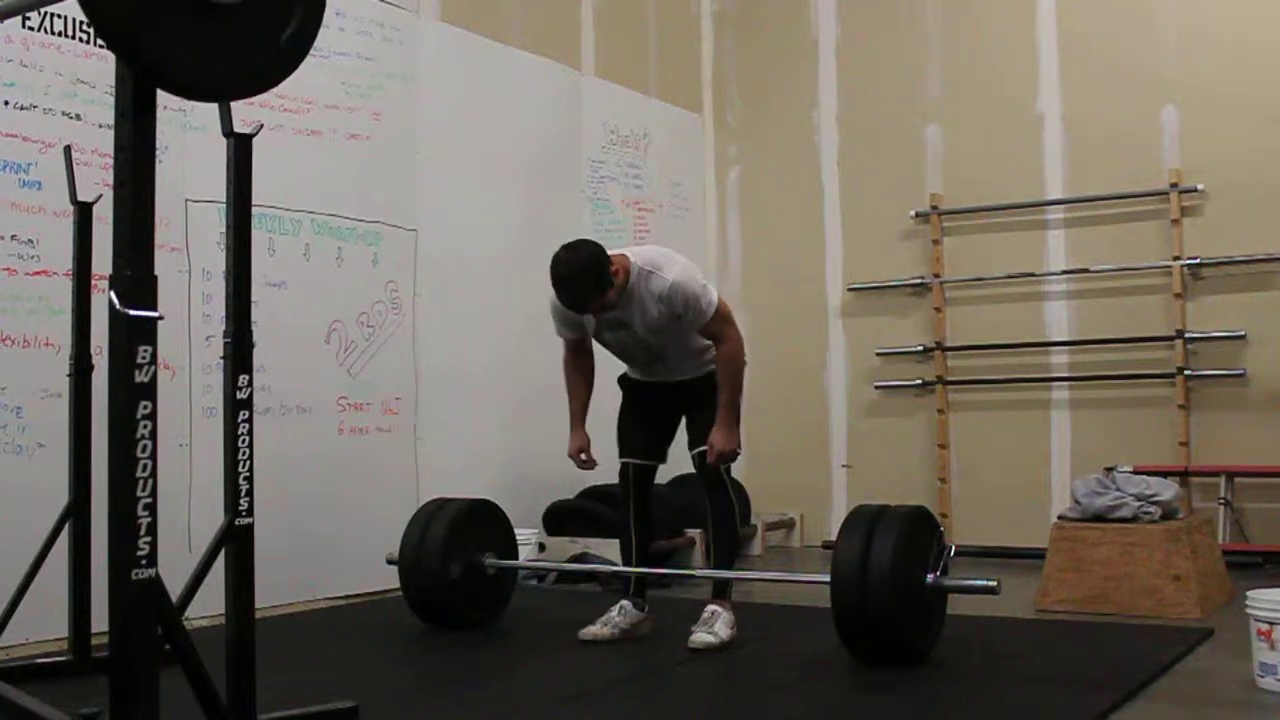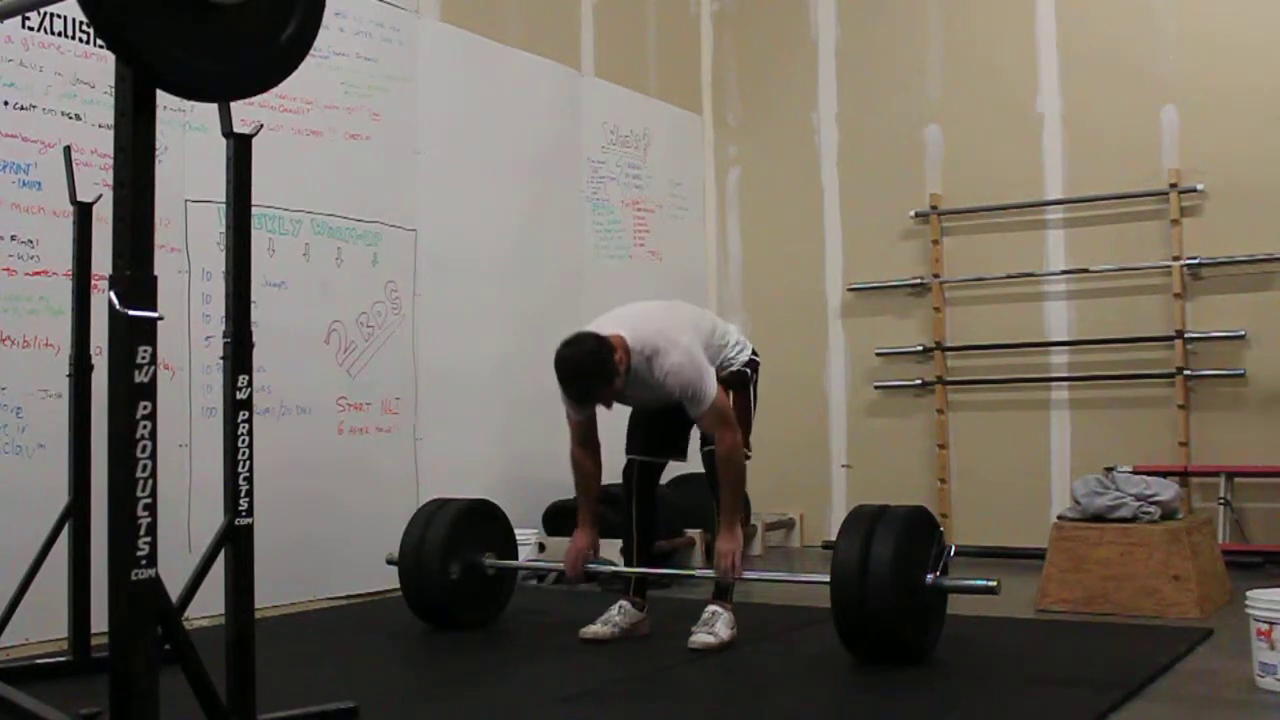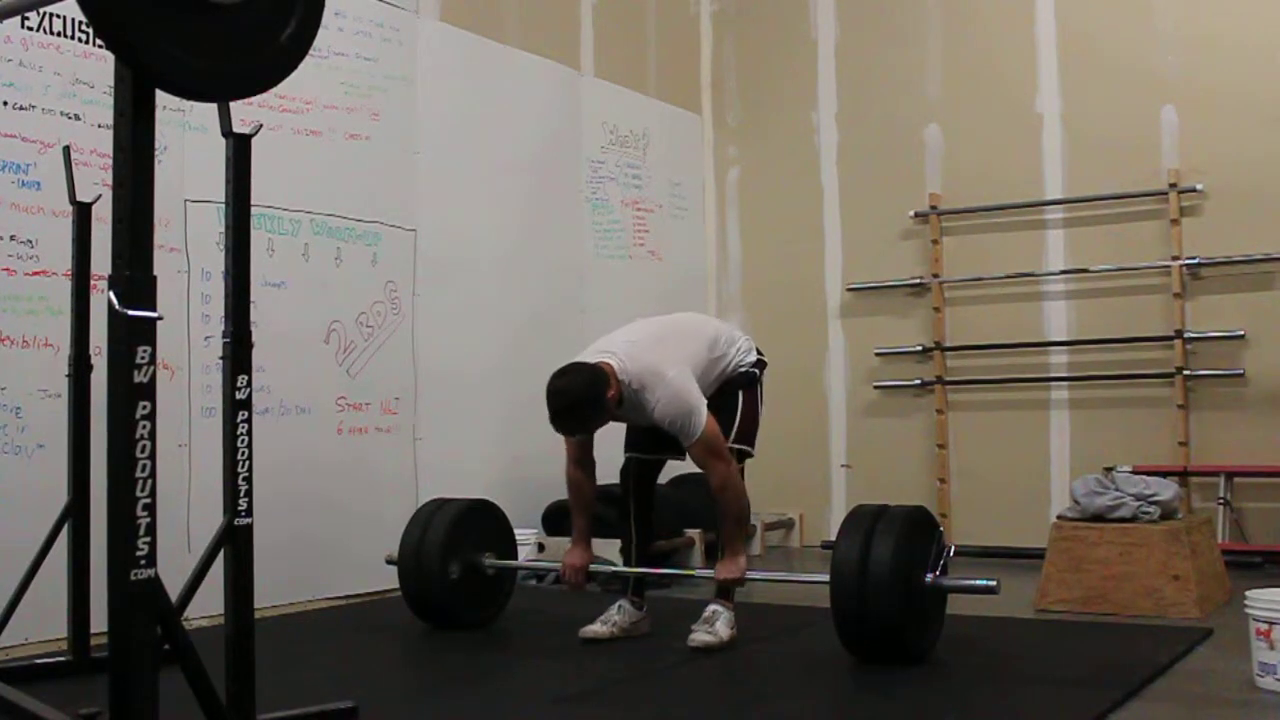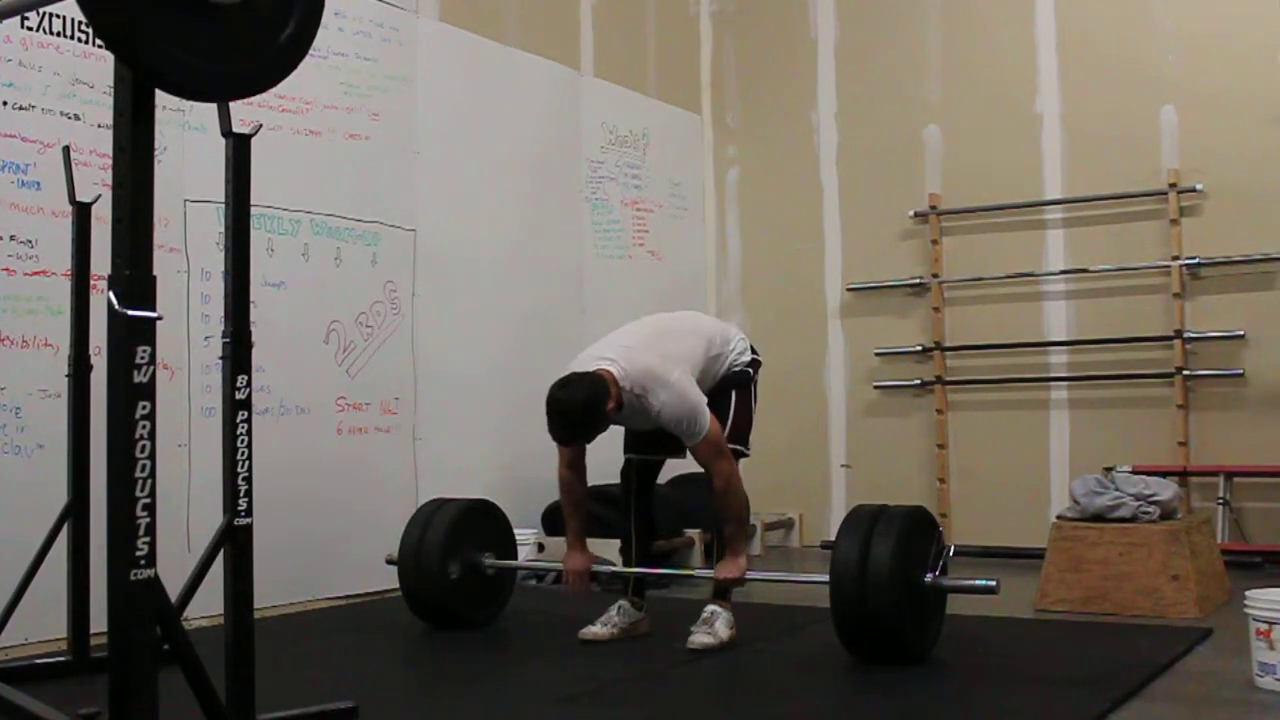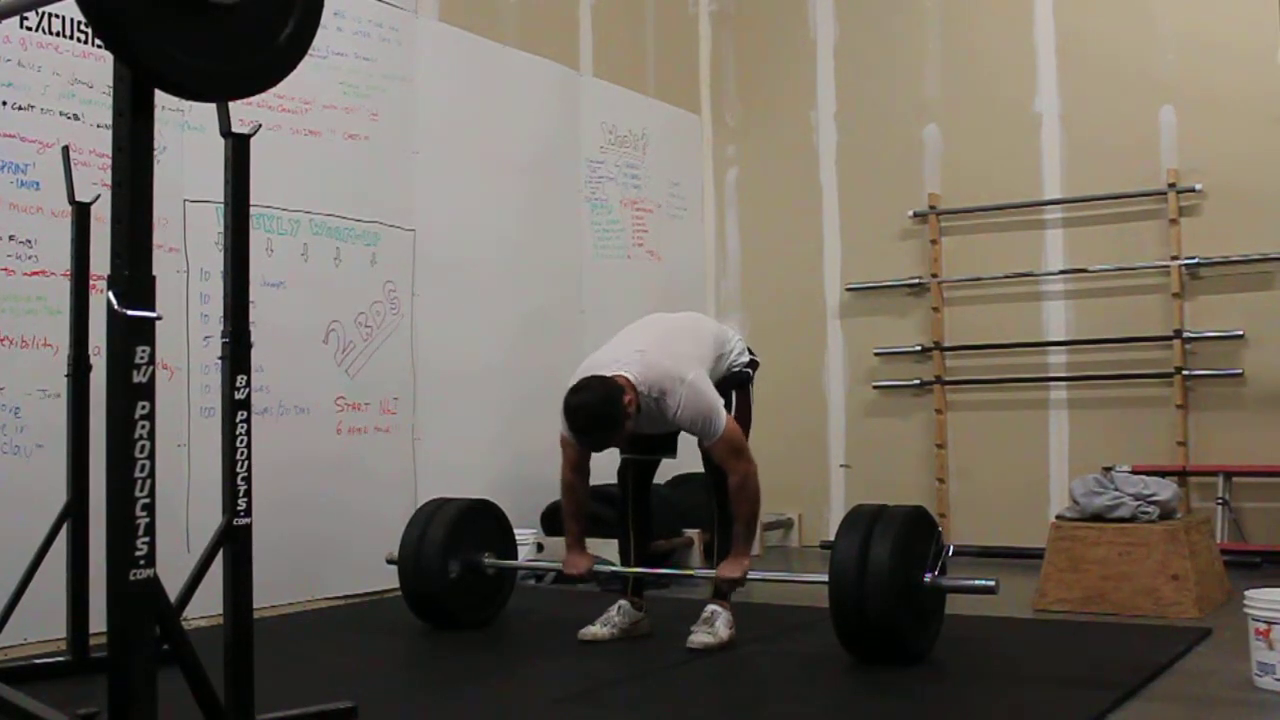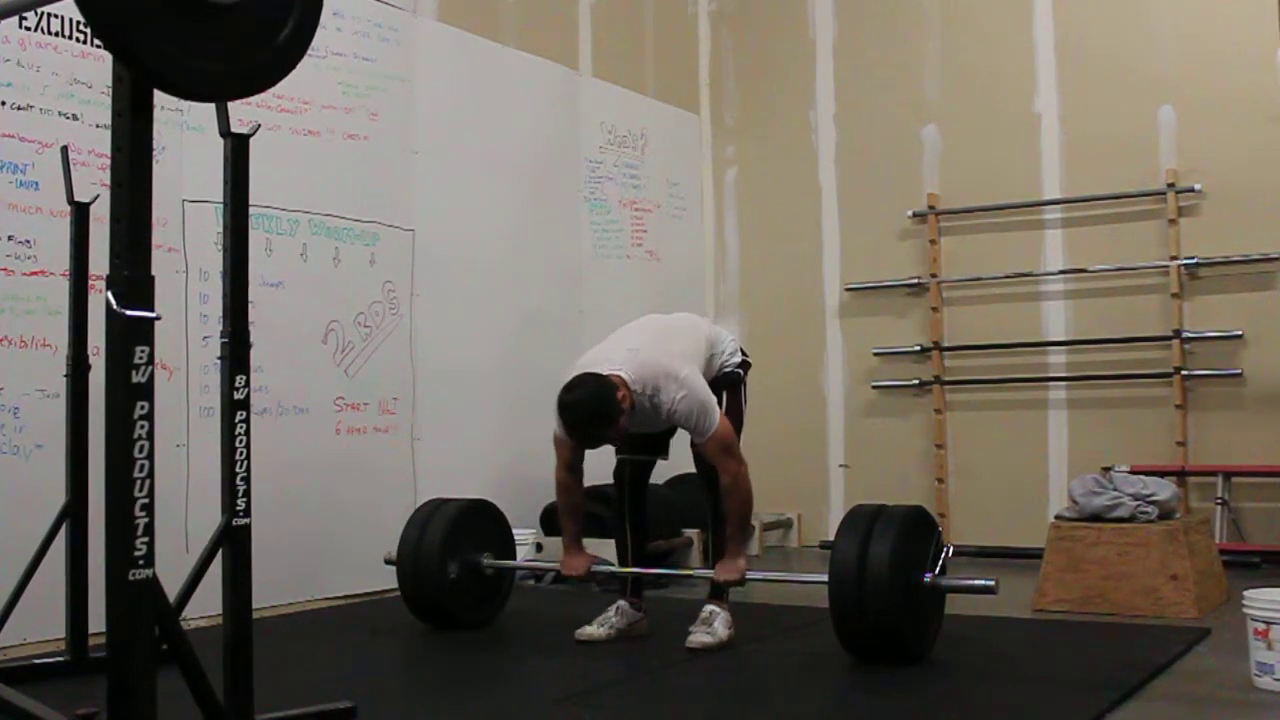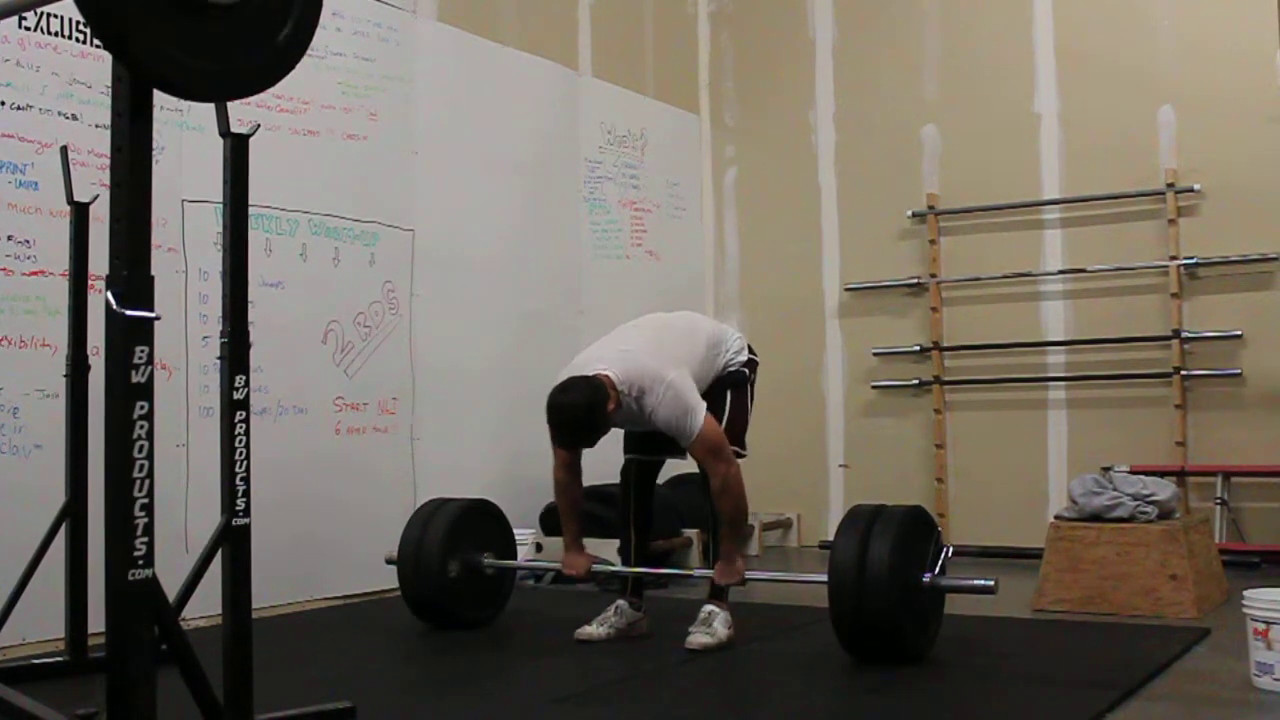
dt=0.7s
person 1, frame 1
left shoulder: (671, 279)
right shoulder: (565, 303)
left elbow: (729, 339)
right elbow: (577, 355)
left wrist: (727, 424)
right wrist: (577, 426)
left hip: (705, 374)
right hip: (645, 381)
left knee: (711, 474)
right knee: (632, 482)
left ankle: (720, 606)
right ankle: (633, 603)
person 1, frame 2
left shoulder: (673, 360)
right shoulder: (580, 369)
left elbow: (727, 438)
right elbow: (584, 448)
left wrist: (731, 530)
right wrist: (585, 526)
left hip: (725, 367)
left knee: (718, 473)
right knee: (637, 478)
left ankle: (721, 607)
right ankle: (633, 604)
person 1, frame 3
left shoulder: (665, 390)
right shoulder: (577, 389)
left elbow: (720, 468)
right elbow: (579, 466)
left wrist: (734, 554)
right wrist: (580, 543)
left hip: (732, 367)
right hip: (668, 361)
left knee: (728, 469)
right knee: (634, 477)
left ankle: (722, 607)
right ankle: (633, 604)
person 1, frame 4
left shoulder: (666, 393)
right shoulder: (572, 394)
left elbow: (724, 469)
right elbow: (571, 469)
left wrist: (735, 553)
right wrist: (575, 547)
left hip: (727, 365)
right hip: (663, 355)
left knee: (719, 469)
right knee: (635, 478)
left ankle: (719, 608)
right ankle: (632, 605)
person 1, frame 5
left shoulder: (685, 392)
right shoulder: (582, 399)
left elbow: (742, 468)
right elbow: (574, 472)
left wrist: (739, 555)
right wrist: (574, 548)
left hip: (725, 364)
right hip: (656, 361)
left knee: (720, 477)
right knee: (632, 479)
left ankle: (719, 607)
right ankle: (632, 605)
person 1, frame 6
left shoulder: (678, 390)
right shoulder: (576, 398)
left elbow: (733, 468)
right elbow: (567, 471)
left wrist: (735, 554)
right wrist: (572, 549)
left hip: (718, 364)
right hip: (648, 368)
left knee: (713, 475)
right knee: (627, 480)
left ankle: (717, 607)
right ankle: (630, 605)
person 1, frame 7
left shoulder: (664, 393)
right shoulder: (569, 395)
left elbow: (723, 469)
right elbow: (566, 470)
left wrist: (730, 557)
right wrist: (573, 547)
left hip: (725, 362)
right hip: (662, 352)
left knee: (712, 474)
right knee: (634, 478)
left ankle: (717, 607)
right ankle: (630, 605)
